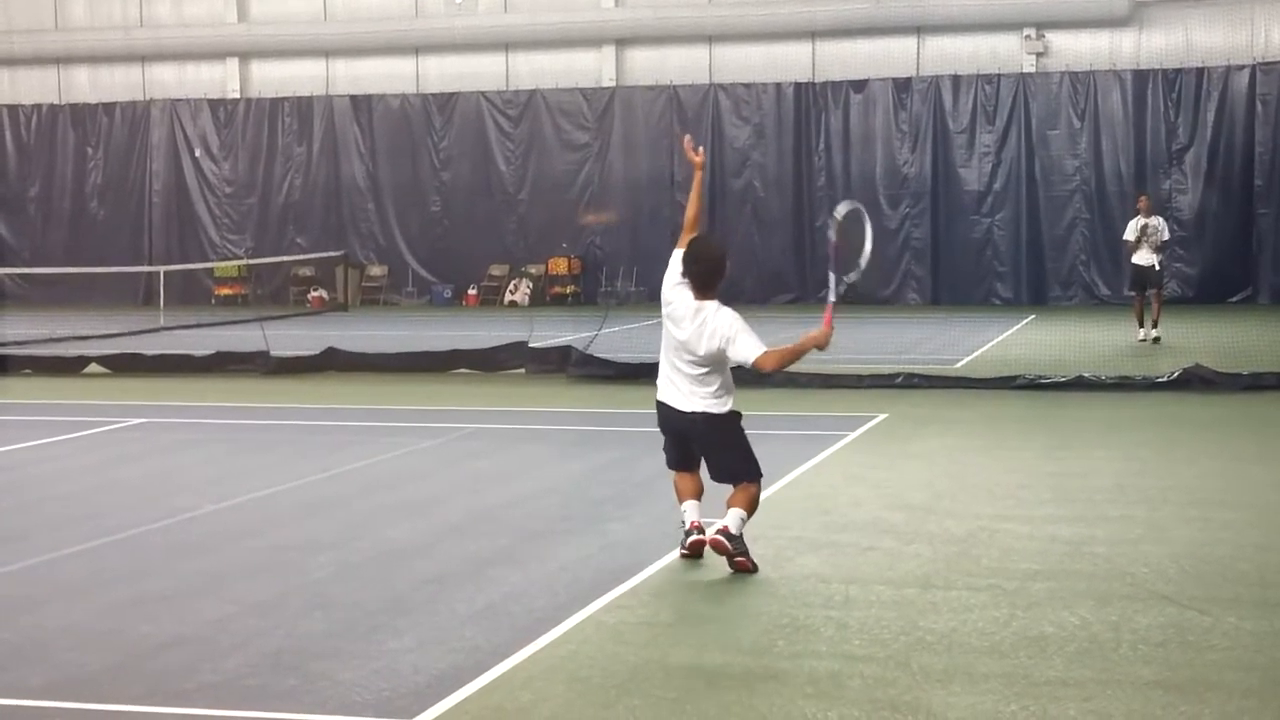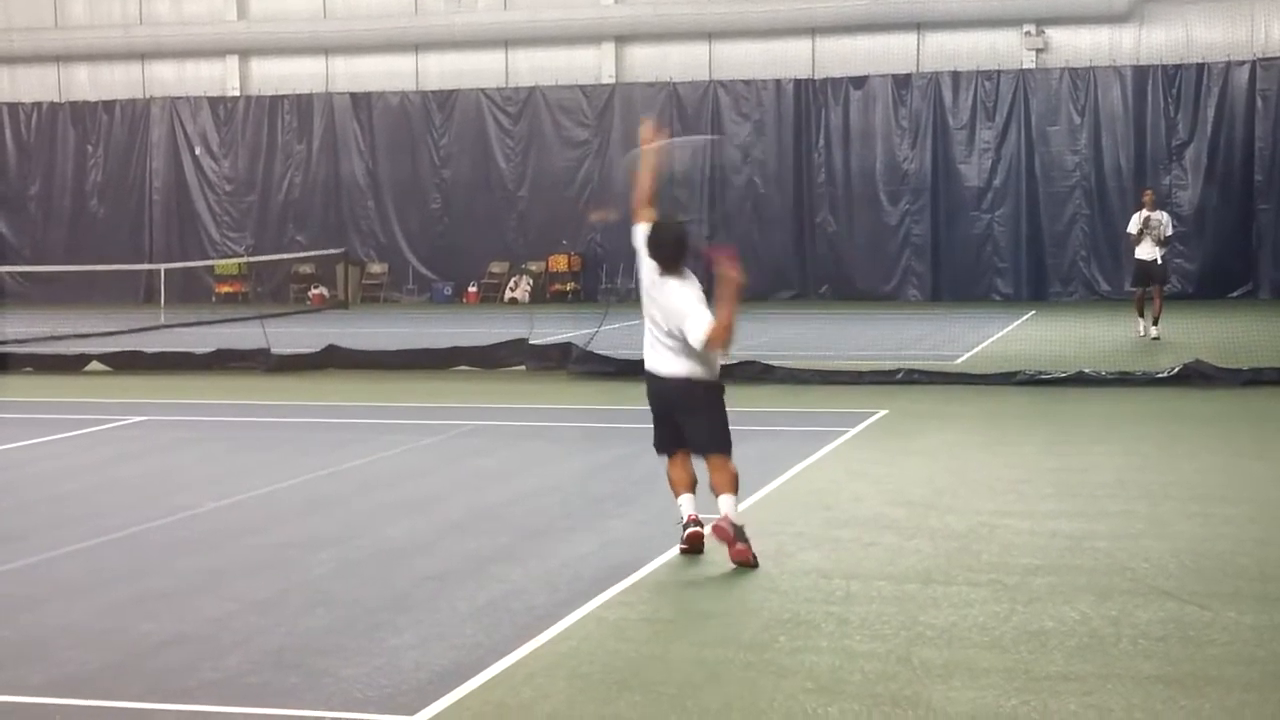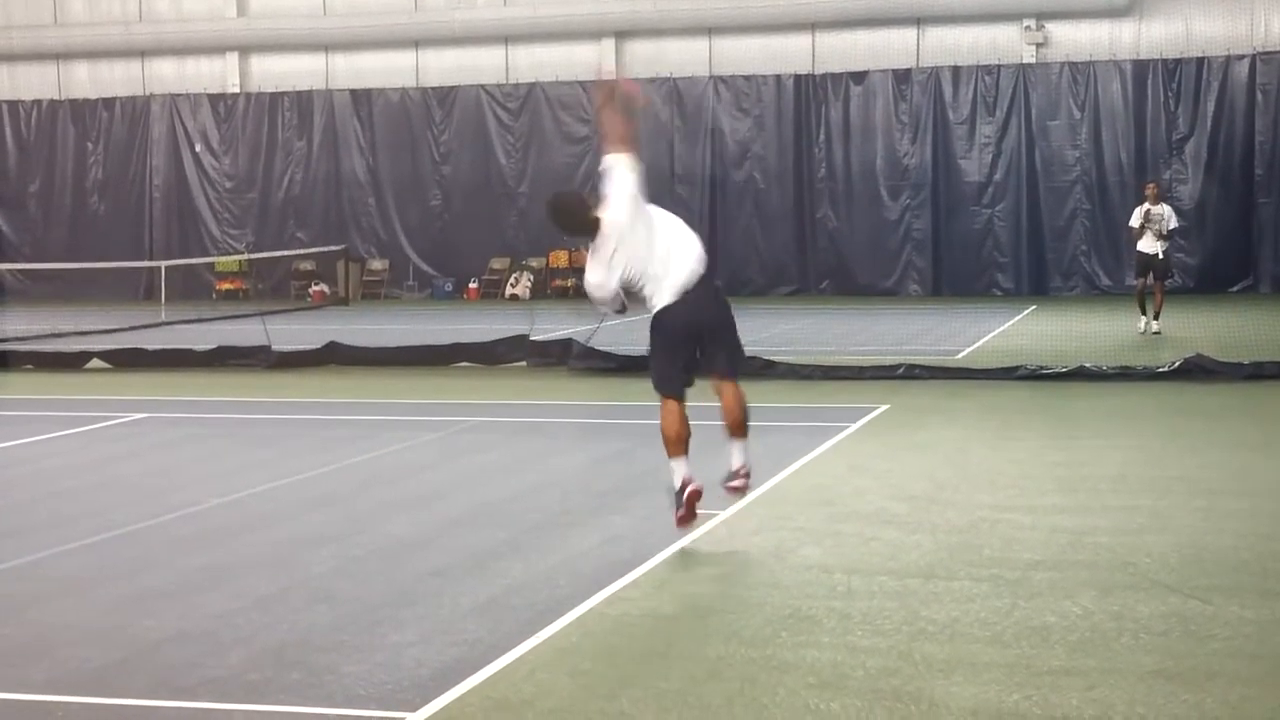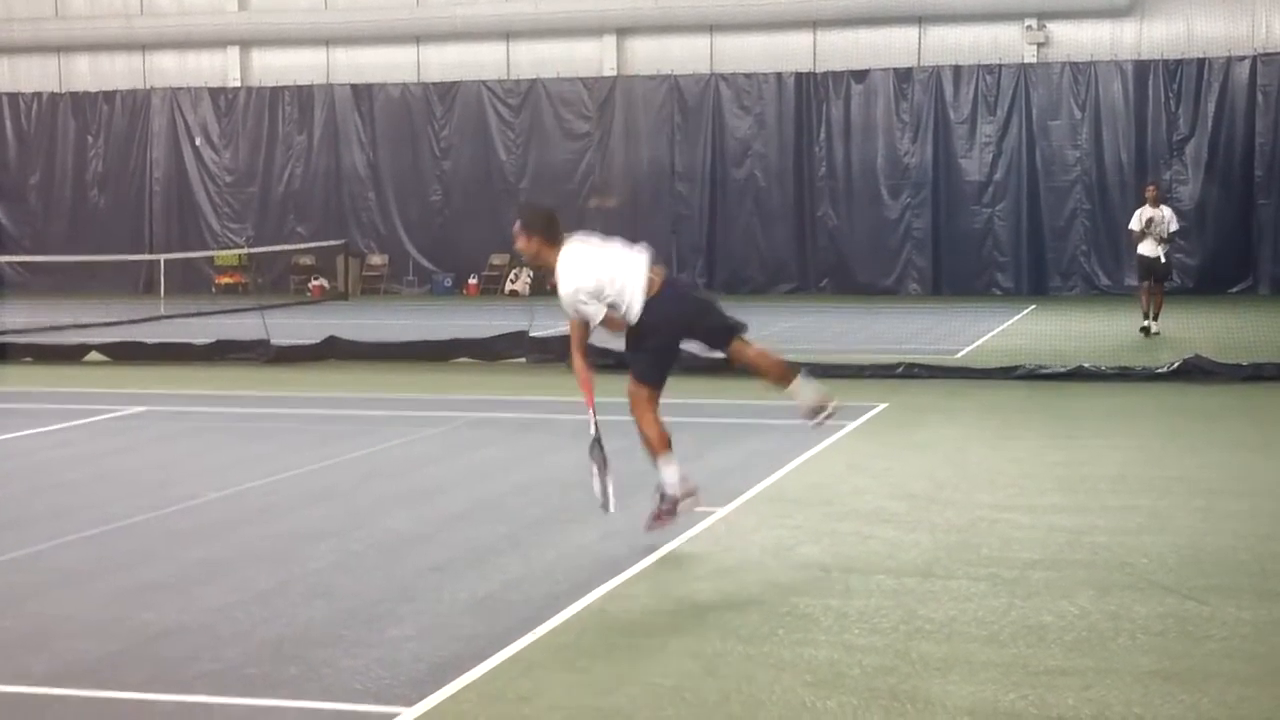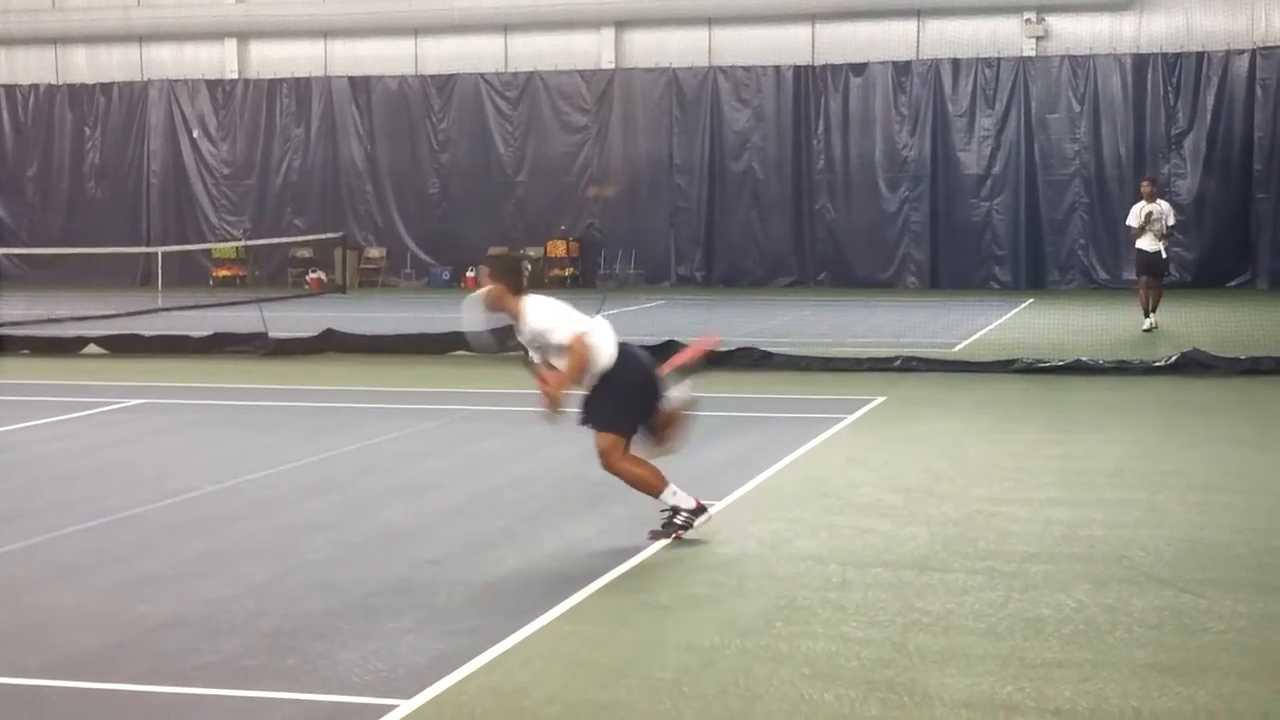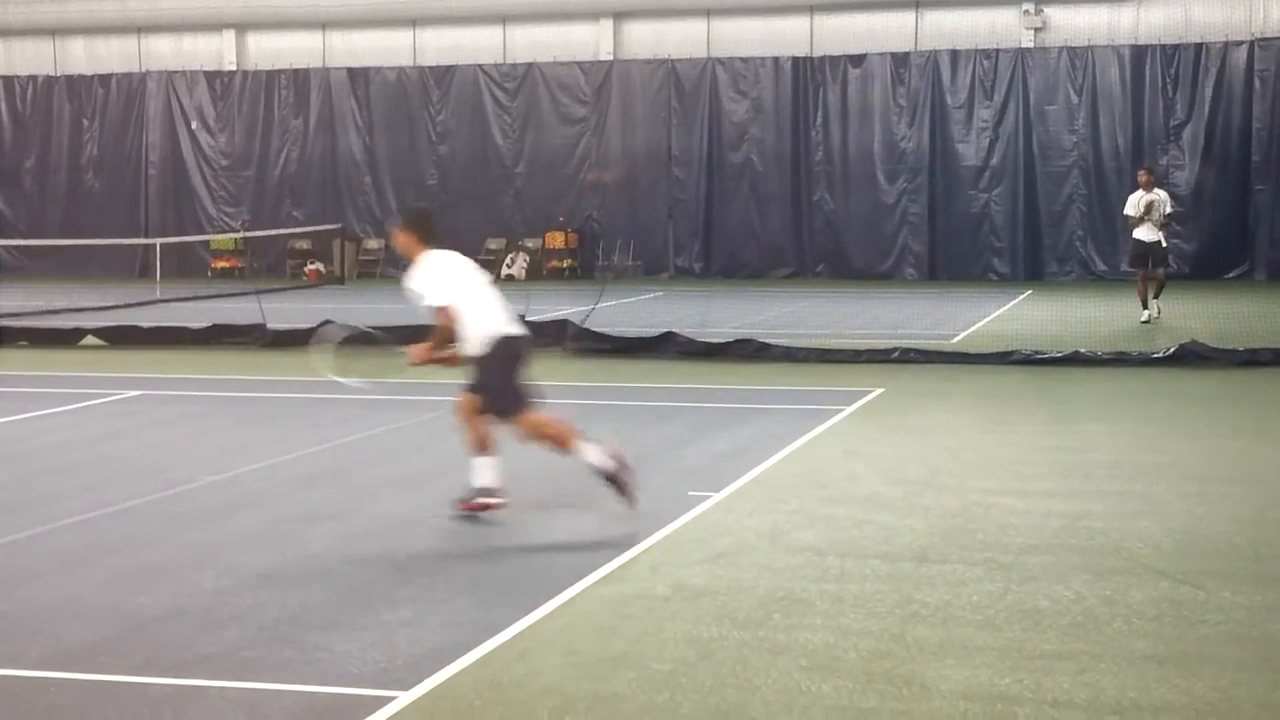
dt=0.2s
person 1, frame 1
left shoulder: (671, 292)
right shoulder: (725, 323)
left elbow: (688, 230)
right elbow: (767, 362)
left wrist: (697, 173)
right wrist: (813, 341)
left hip: (670, 408)
right hip: (712, 415)
left knee: (684, 470)
right knee: (747, 484)
left ankle: (692, 524)
right ankle: (728, 529)
person 1, frame 2
left shoulder: (647, 267)
right shoulder: (687, 296)
left elbow: (642, 208)
right elbow: (715, 342)
left wrist: (648, 156)
right wrist: (728, 293)
left hip: (659, 379)
right hip: (695, 384)
left knee: (678, 454)
right knee: (719, 459)
left ankle: (690, 518)
right ankle: (728, 519)
person 1, frame 3
left shoulder: (598, 273)
right shoulder: (622, 204)
left elbow: (613, 305)
right elbow: (617, 146)
right wrist: (611, 104)
left hip: (669, 315)
right hip: (703, 293)
left knee: (671, 402)
right knee: (727, 384)
left ankle: (683, 482)
right ankle: (738, 466)
person 1, frame 4
left shoulder: (570, 285)
right shoulder: (576, 244)
left elbow: (616, 325)
left hip: (653, 318)
right hip: (670, 291)
left knee: (641, 403)
right knee: (742, 349)
left ankle: (673, 488)
right ankle: (811, 398)
person 1, frame 5
left shoulder: (541, 315)
right shoulder: (525, 326)
left elbow: (582, 350)
right elbow: (541, 365)
left wrist: (559, 387)
right wrist: (552, 384)
left hip: (617, 368)
right hip: (604, 375)
person 1, frame 6
left shoulder: (420, 273)
right shoulder: (450, 259)
left elbow: (447, 322)
left wrist: (429, 349)
right wrist: (453, 352)
left hip: (497, 345)
right hip: (505, 339)
left knee: (525, 421)
right knee: (468, 407)
left ankle: (605, 462)
right ankle: (486, 487)
